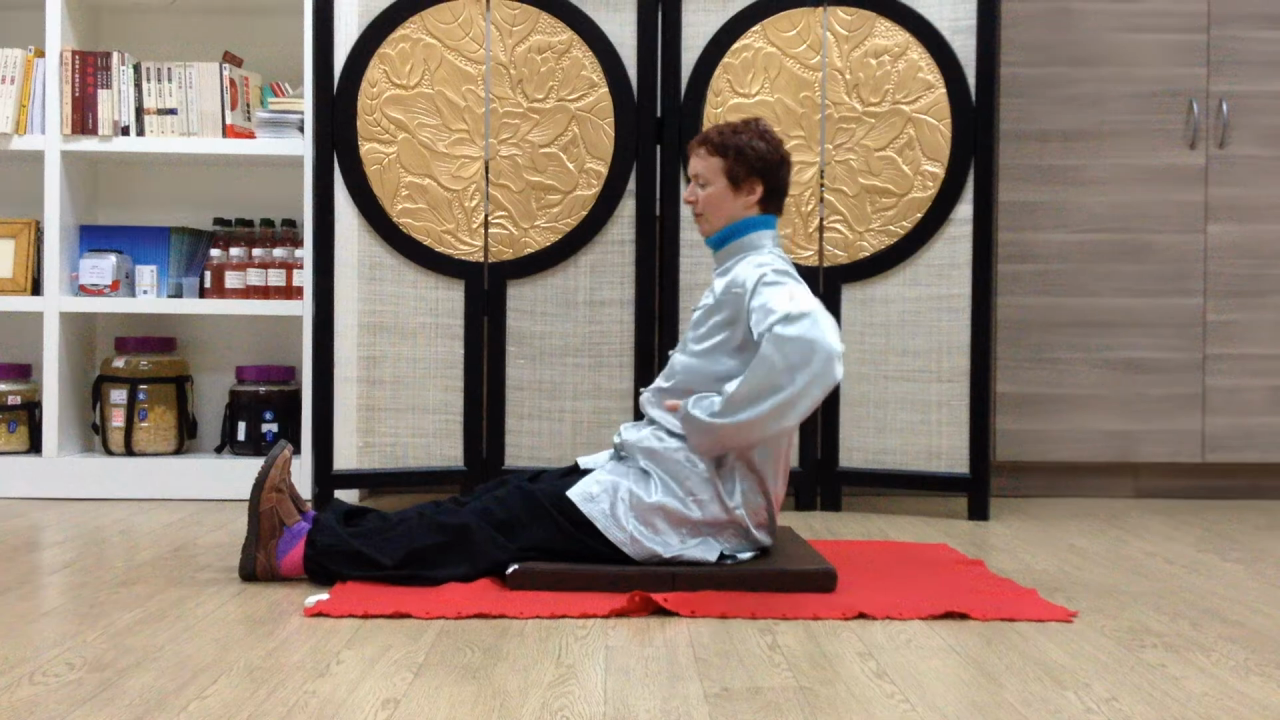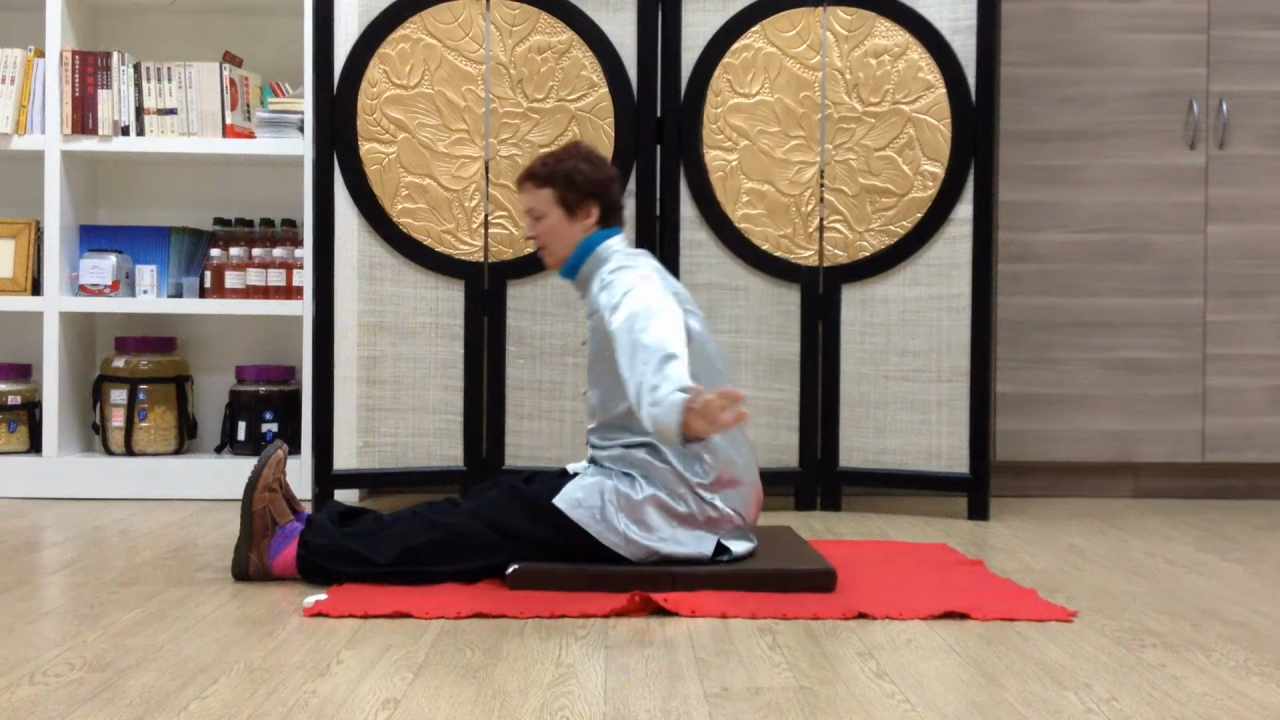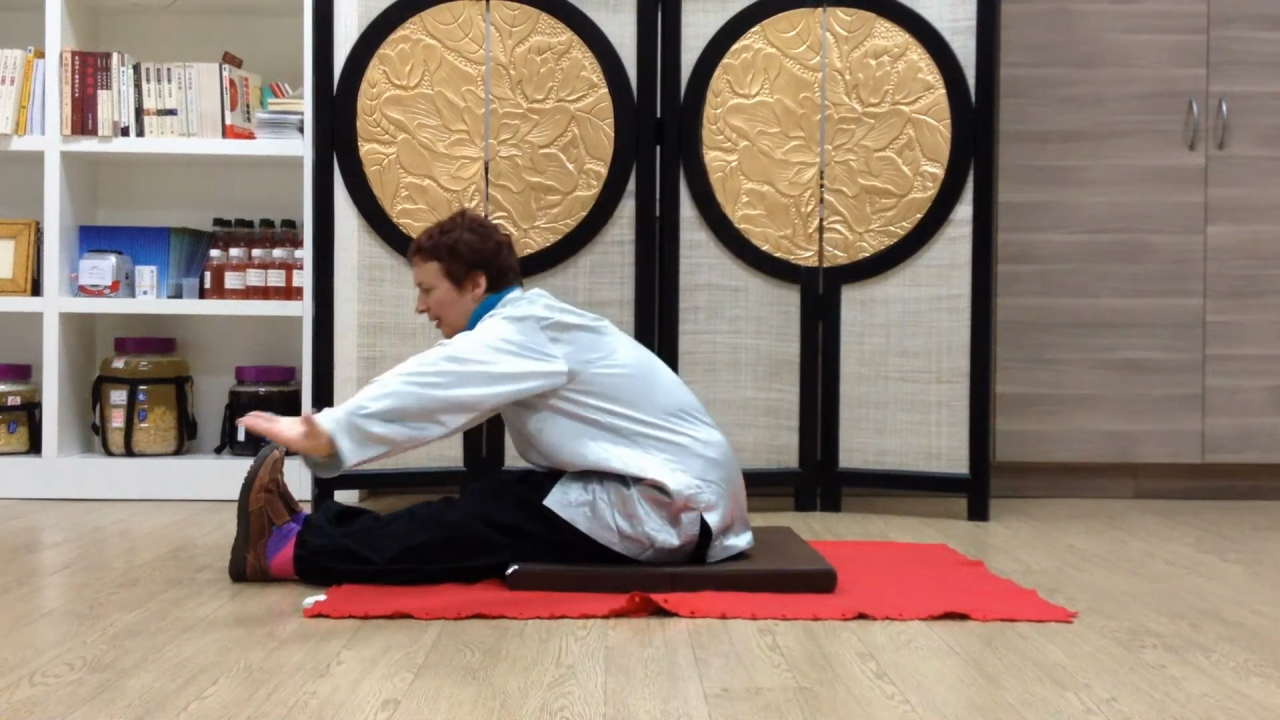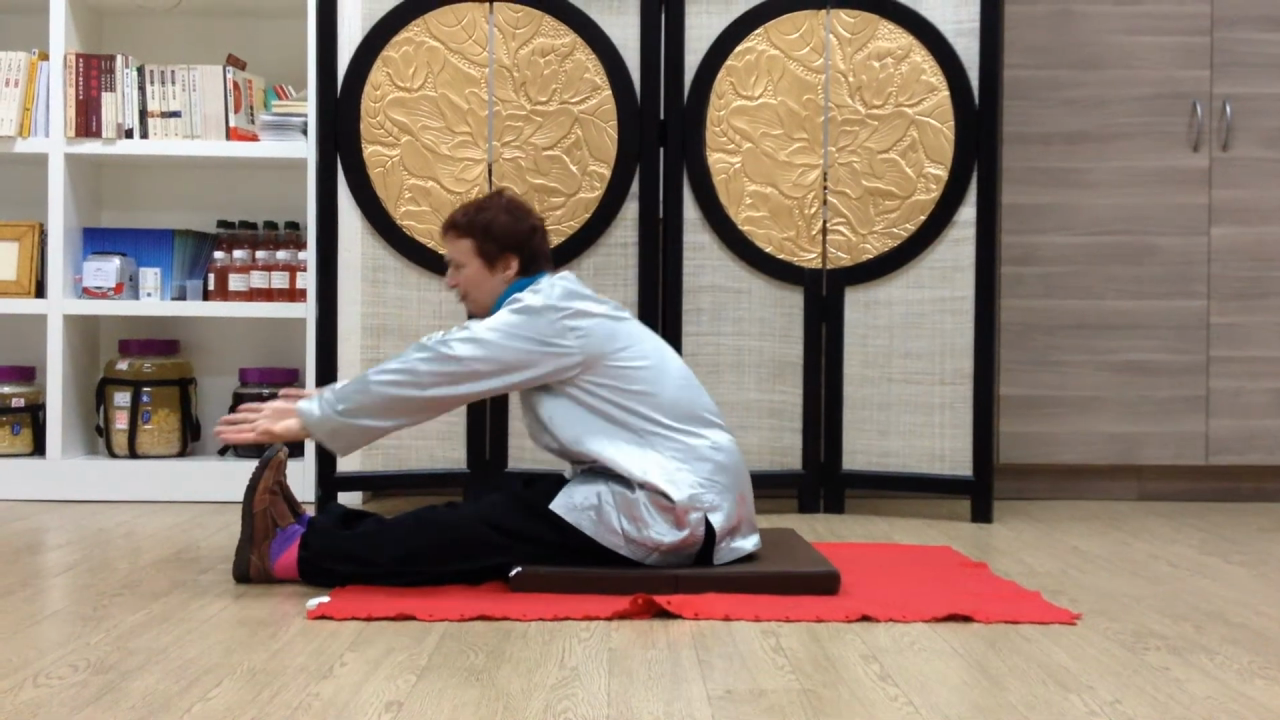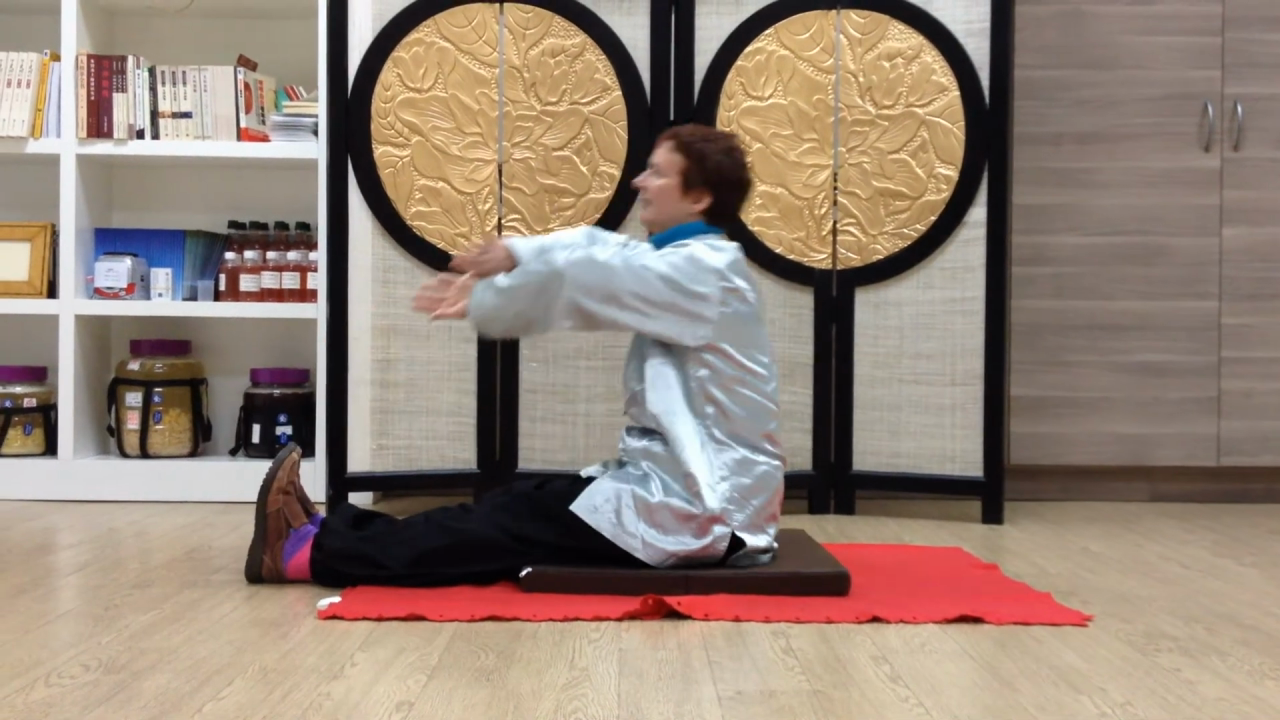
dt=0.7s
person 1, frame 1
left shoulder: (761, 276)
right shoulder: (745, 272)
left elbow: (814, 350)
left wrist: (708, 422)
right wrist: (688, 414)
left hip: (689, 507)
right hip: (669, 480)
left knee: (495, 523)
right knee: (506, 499)
left ankle: (303, 549)
right ankle: (320, 531)
person 1, frame 2
left shoulder: (625, 284)
right shoulder: (619, 273)
left elbow: (652, 349)
left wrist: (684, 414)
left hip: (679, 506)
right hip: (670, 489)
left knee: (488, 523)
right knee: (494, 499)
left ankle: (296, 548)
right ankle: (314, 529)
person 1, frame 3
left shoulder: (521, 332)
right shoulder: (532, 319)
left elbow: (429, 387)
right elbow: (441, 387)
left wrist: (328, 433)
left hip: (668, 508)
right hip: (674, 494)
left knee: (478, 524)
right knee: (486, 504)
left ankle: (294, 550)
right ankle: (313, 532)
person 1, frame 4
left shoulder: (548, 317)
right shoulder: (550, 305)
left elbow: (431, 371)
right elbow: (442, 359)
left wrist: (313, 415)
right wrist: (321, 404)
left hip: (673, 509)
right hip: (668, 491)
left knee: (482, 531)
right knee: (491, 510)
left ankle: (296, 552)
right ankle: (317, 534)
person 1, frame 5
left shoulder: (703, 271)
right shoulder: (690, 260)
left elbow: (580, 277)
right elbow: (591, 253)
left wrist: (481, 300)
right wrist: (511, 255)
left hip: (698, 509)
right hip: (691, 487)
left knee: (507, 530)
right knee: (514, 507)
left ankle: (310, 553)
right ankle: (327, 533)
